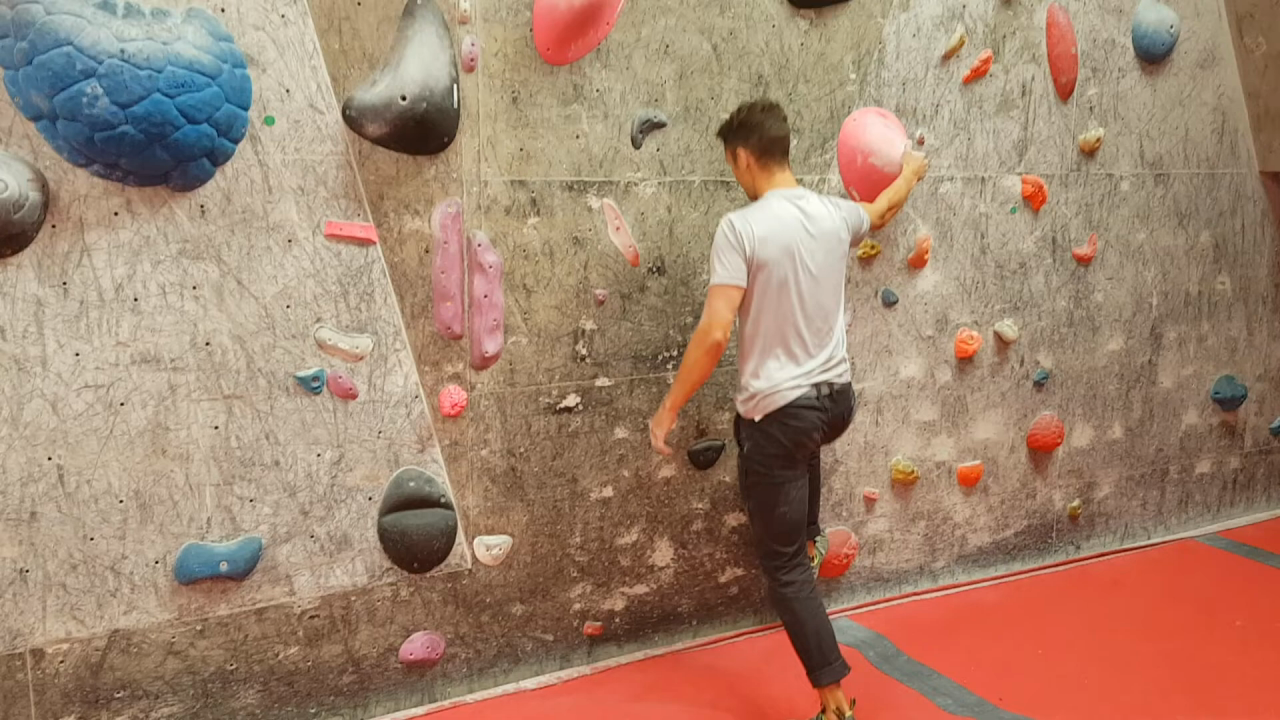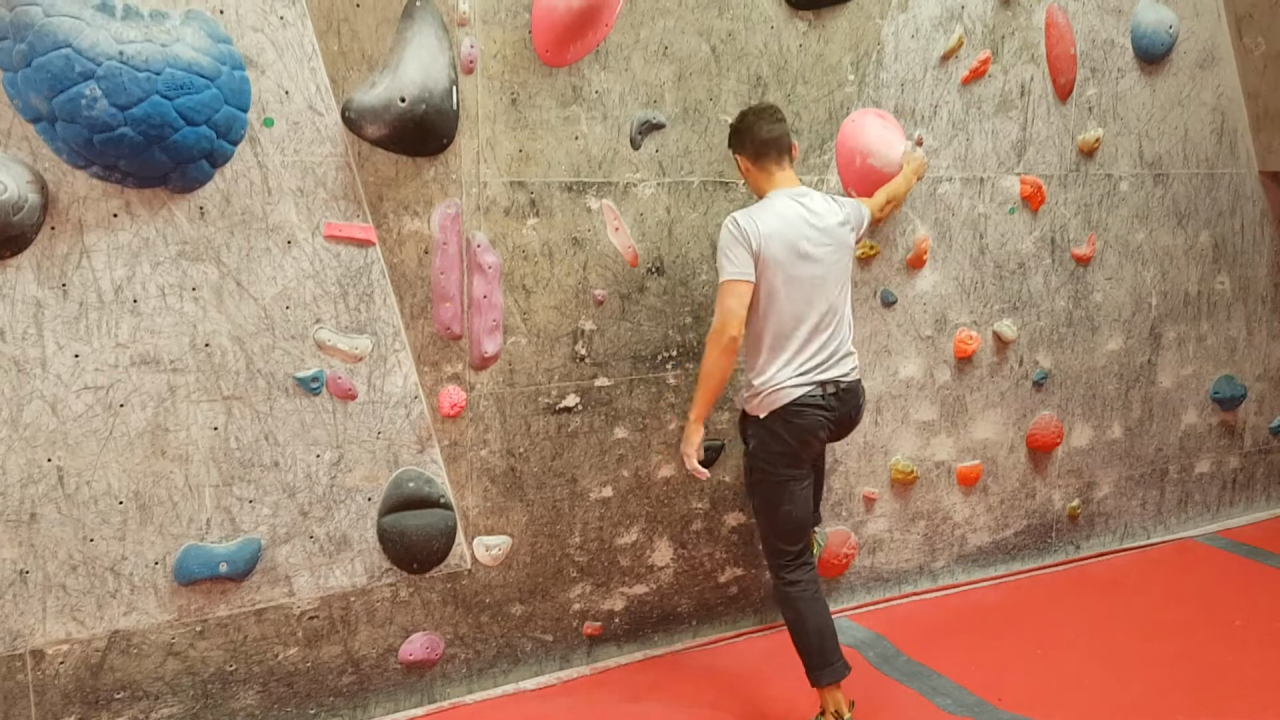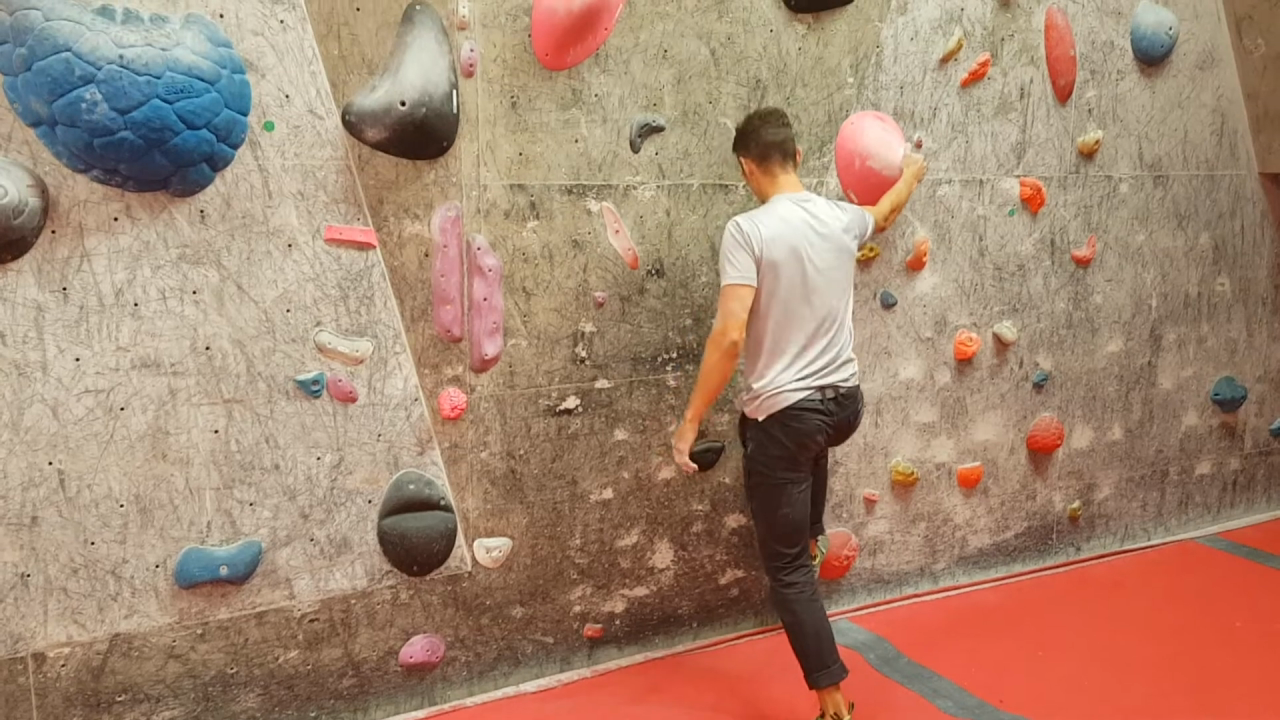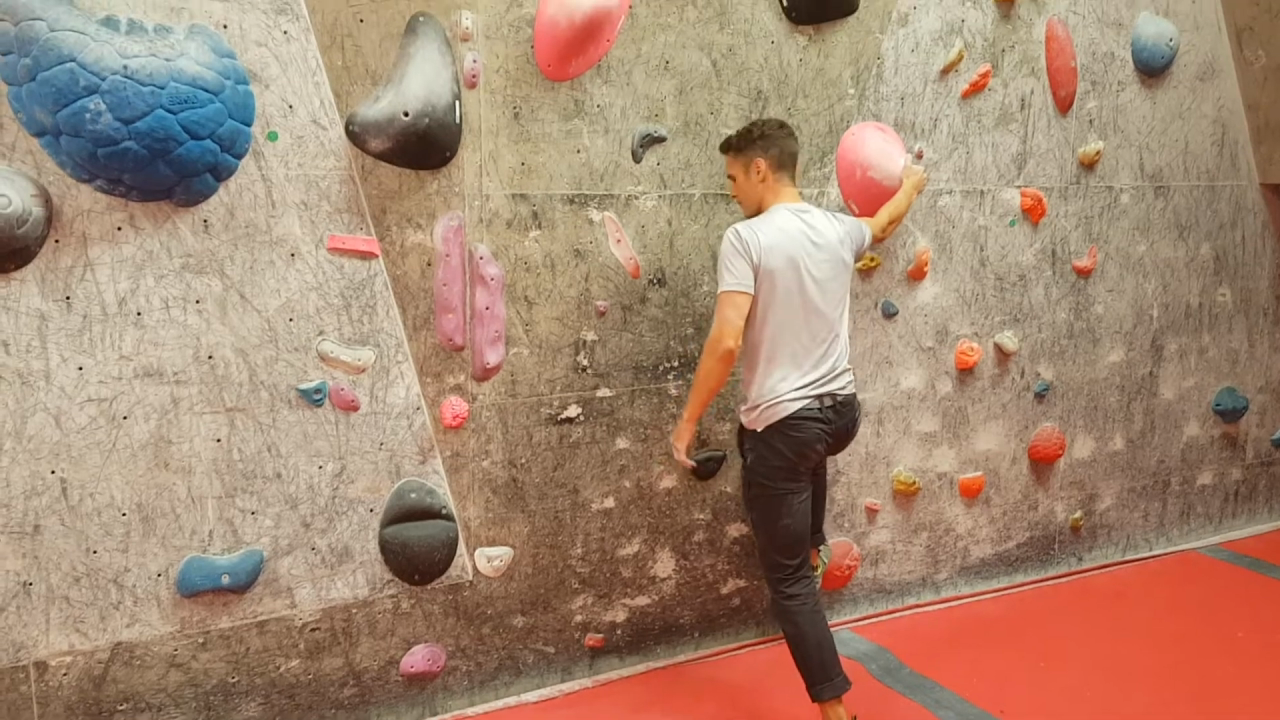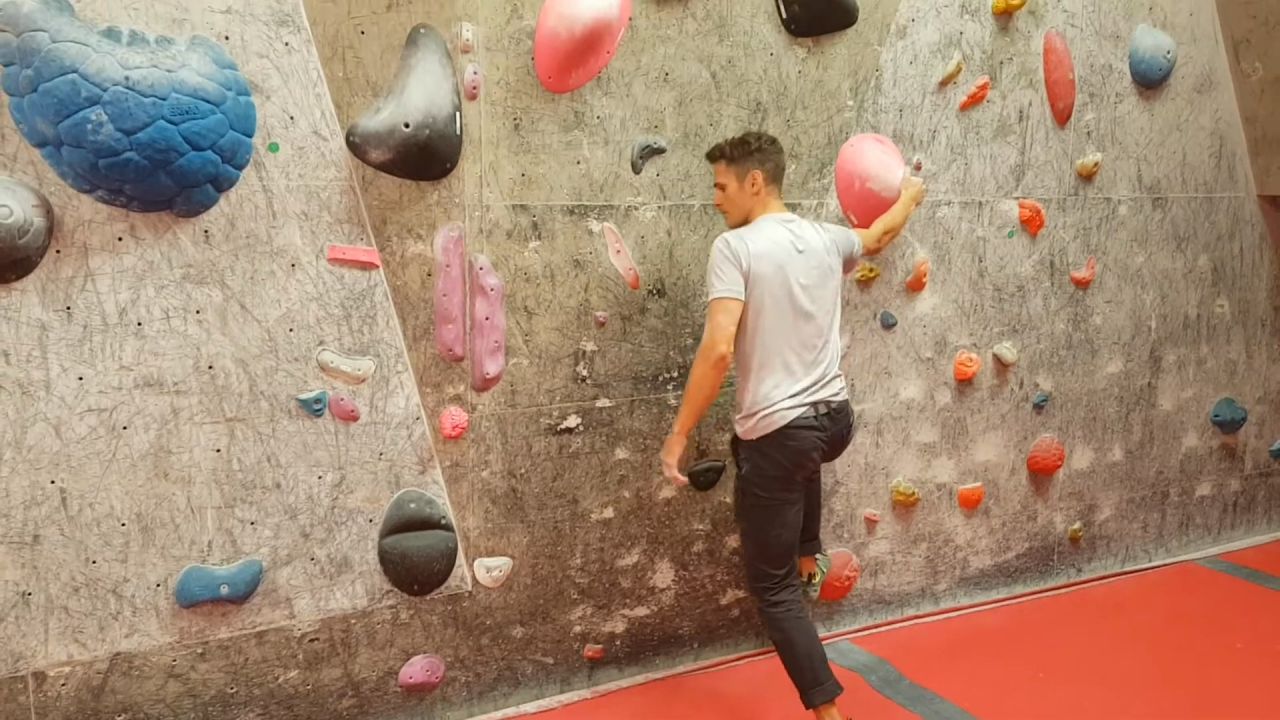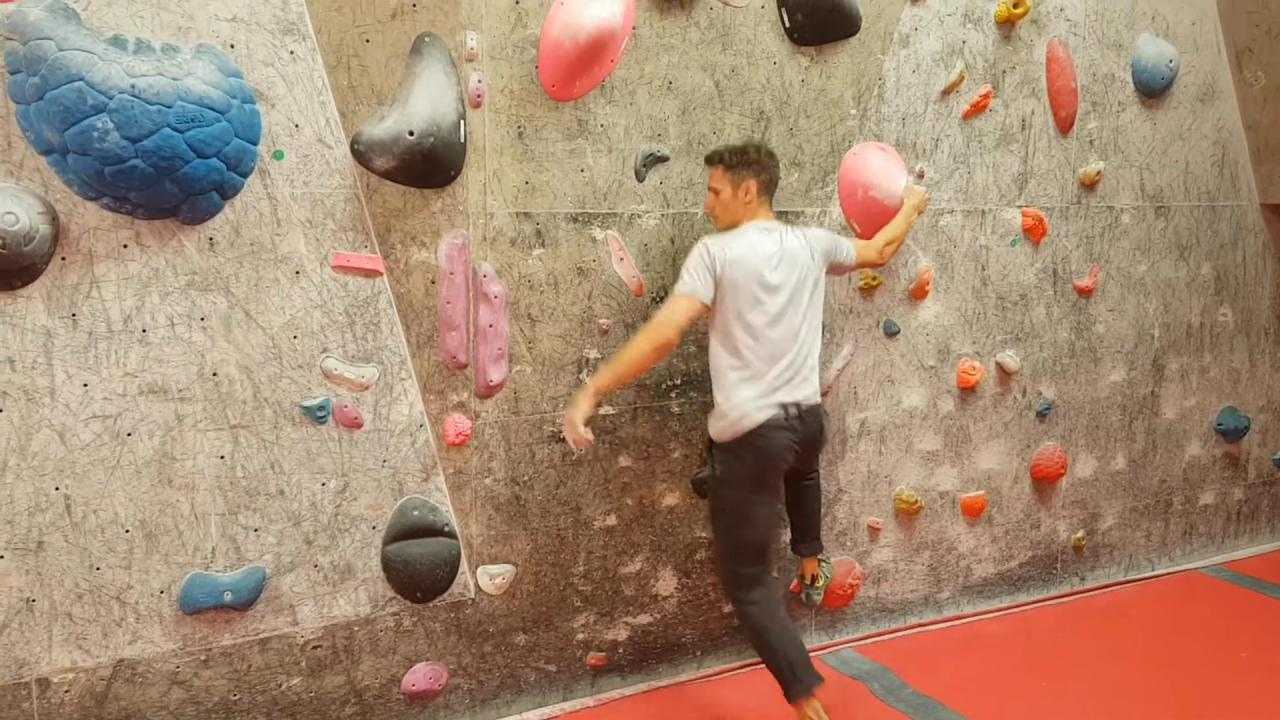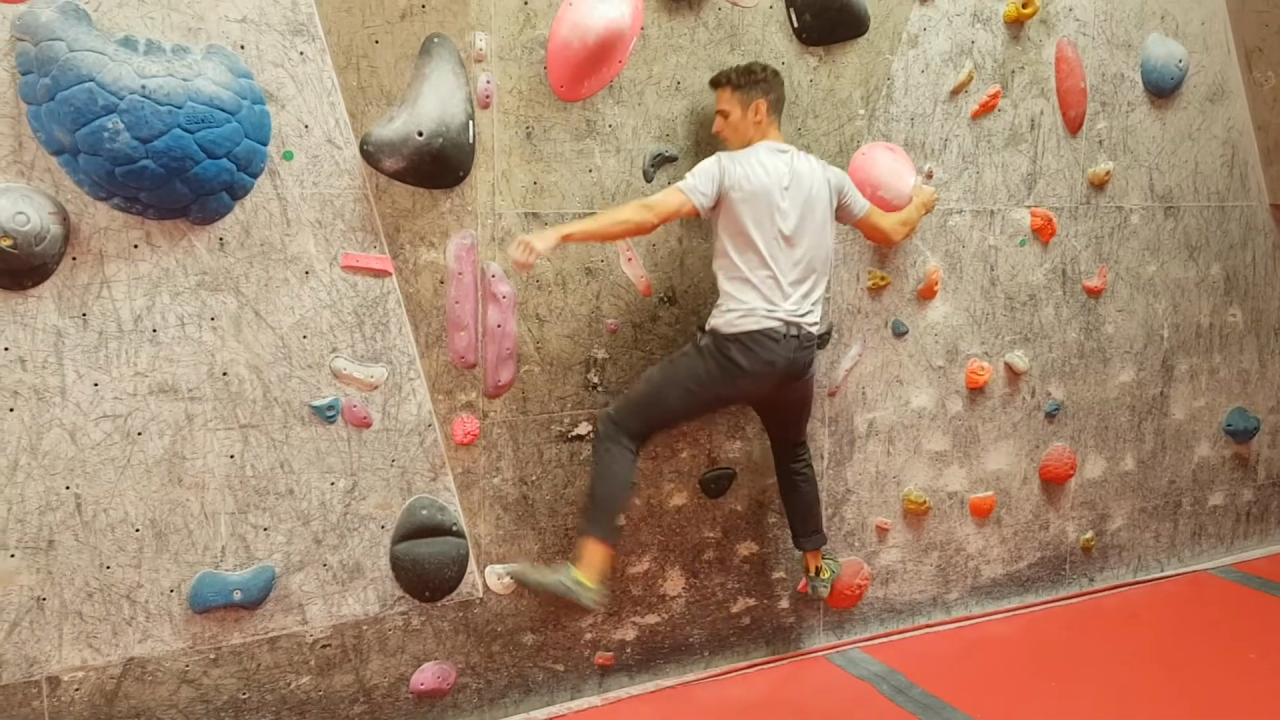
dt=0.3s
person 1, frame 1
left shoulder: (740, 228)
right shoulder: (836, 214)
left elbow: (714, 334)
right elbow: (882, 209)
left wrist: (669, 408)
right wrist: (910, 172)
left hip: (775, 414)
right hip: (837, 399)
left knee: (784, 567)
right ankle: (810, 537)
person 1, frame 2
left shoulder: (744, 226)
right shoulder: (840, 212)
left elbow: (728, 332)
right elbow: (883, 203)
left wrist: (696, 421)
right wrist: (910, 170)
left hip: (783, 411)
right hip: (845, 396)
left knee: (789, 567)
right ankle: (808, 527)
person 1, frame 3
left shoulder: (748, 230)
right shoulder: (843, 218)
left elbow: (730, 335)
right elbow: (885, 211)
left wrist: (691, 419)
right wrist: (909, 176)
left hip: (781, 415)
right hip: (845, 402)
left knee: (786, 570)
right ankle: (812, 536)
person 1, frame 4
left shoulder: (745, 238)
right shoulder: (840, 230)
left elbow: (726, 342)
right elbow: (883, 223)
left wrist: (688, 421)
right wrist: (909, 186)
left hip: (780, 425)
right hip: (842, 411)
left knee: (788, 580)
right ankle: (814, 546)
person 1, frame 5
left shoulder: (734, 247)
right shoulder: (824, 238)
left elbow: (719, 346)
right elbow: (878, 235)
left wrist: (679, 435)
right wrist: (909, 197)
left hip: (775, 433)
right hip: (836, 419)
left knee: (772, 588)
right ankle: (809, 558)
person 1, frame 6
left shoulder: (715, 252)
right shoulder: (811, 244)
left elbow: (663, 332)
right elbow: (879, 250)
left wrist: (588, 393)
right wrist: (910, 207)
left hip: (747, 434)
right hip: (808, 422)
left knee: (746, 581)
right knee: (797, 468)
right ankle: (812, 567)
person 1, frame 7
left shoulder: (728, 169)
right shoulder: (825, 176)
left elbow: (651, 212)
right elbow: (886, 230)
left wrist: (563, 232)
right wrist: (919, 206)
left hip: (740, 345)
right hip: (797, 349)
left knee: (619, 429)
right knee: (793, 453)
left ankle: (589, 571)
right ankle: (819, 570)
